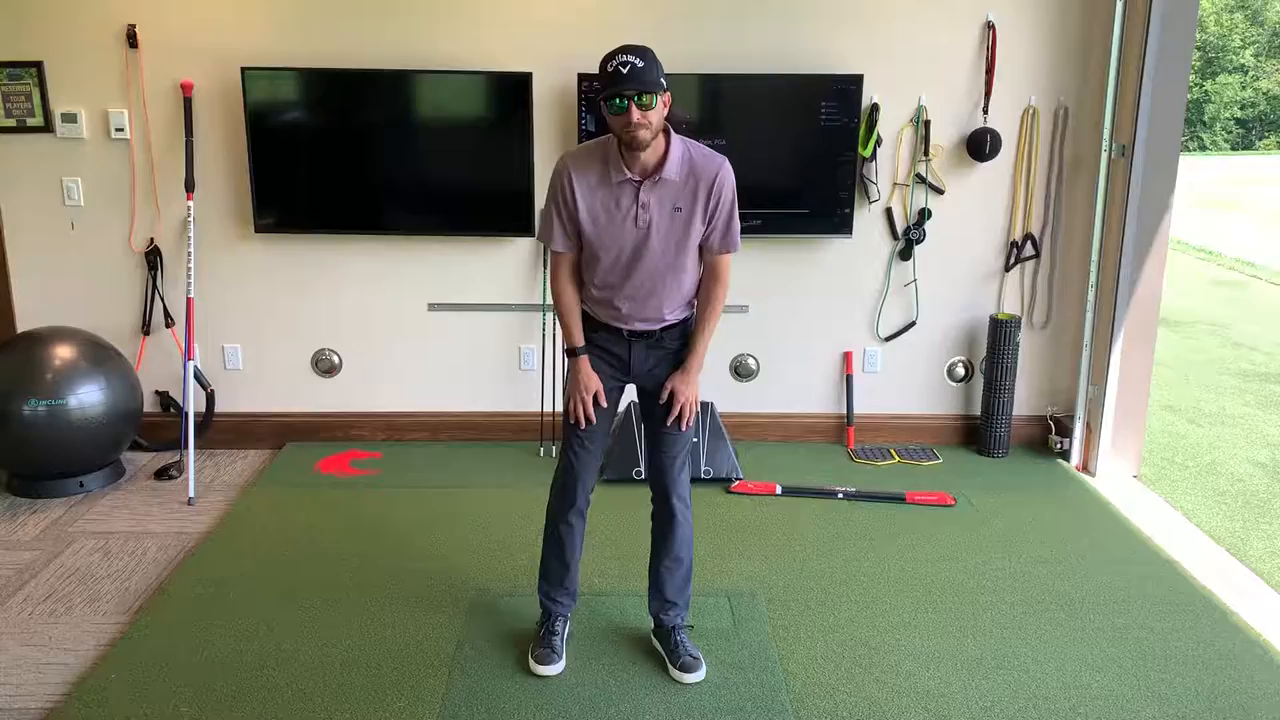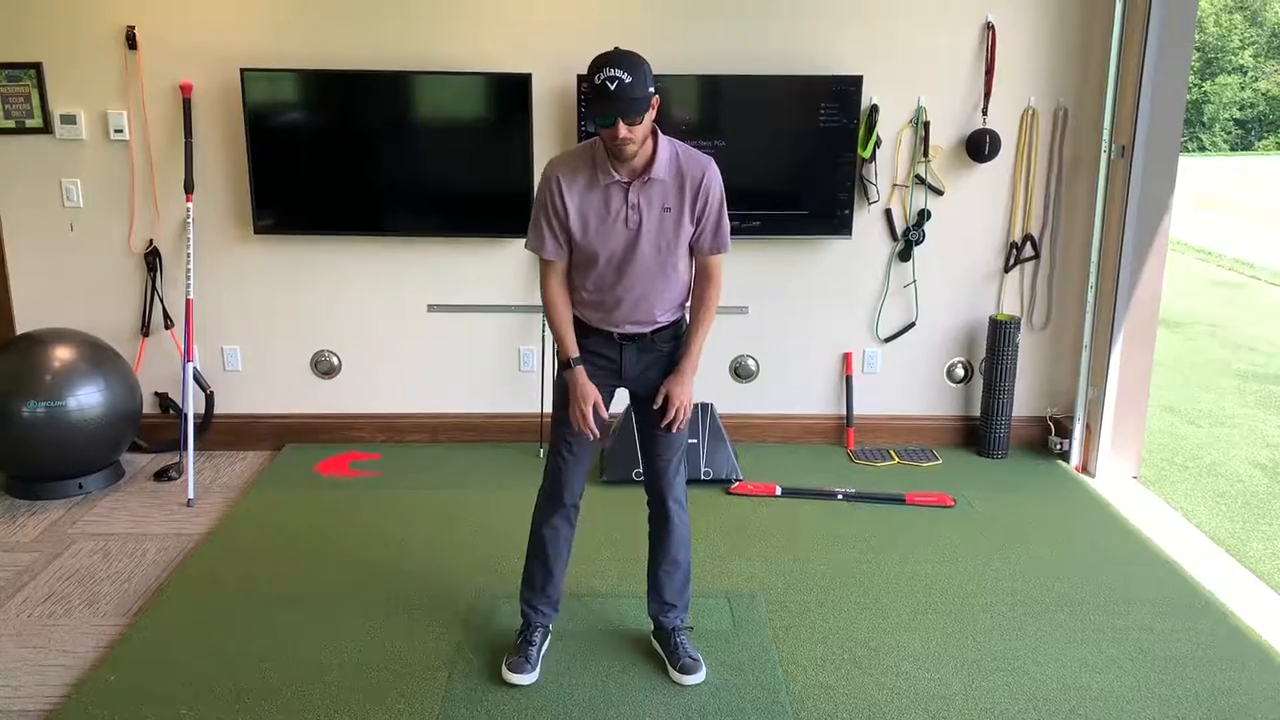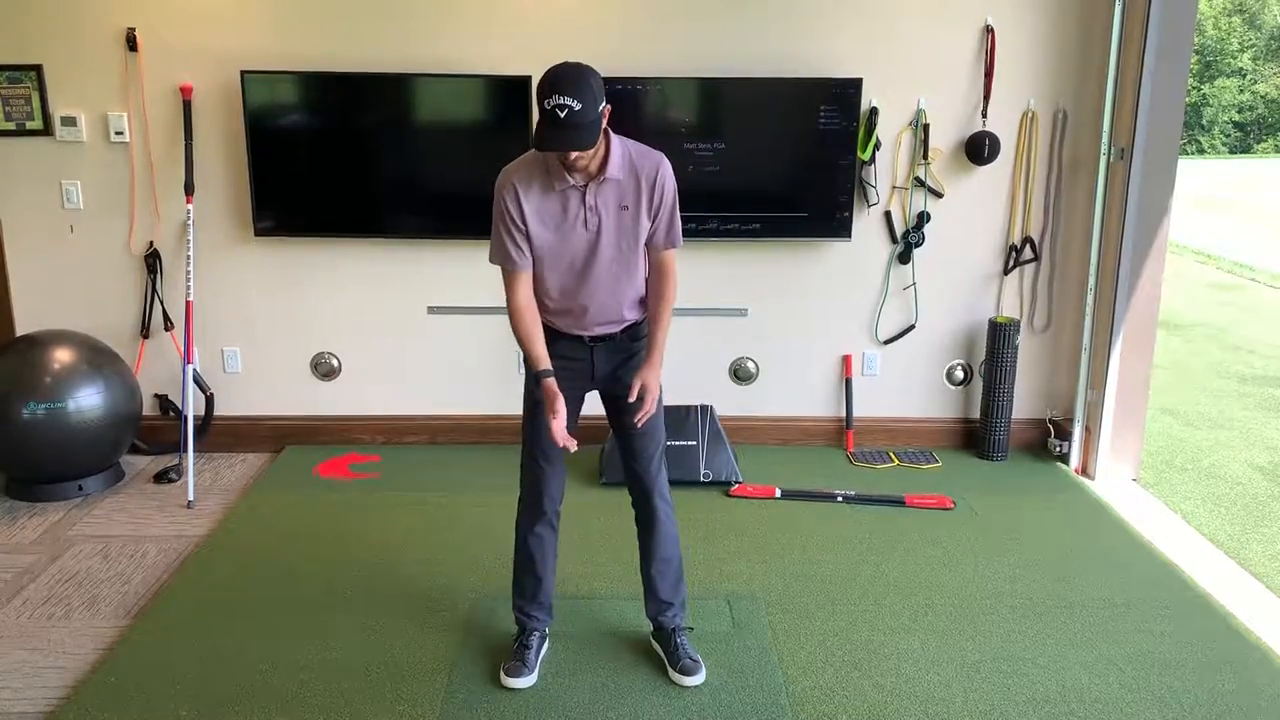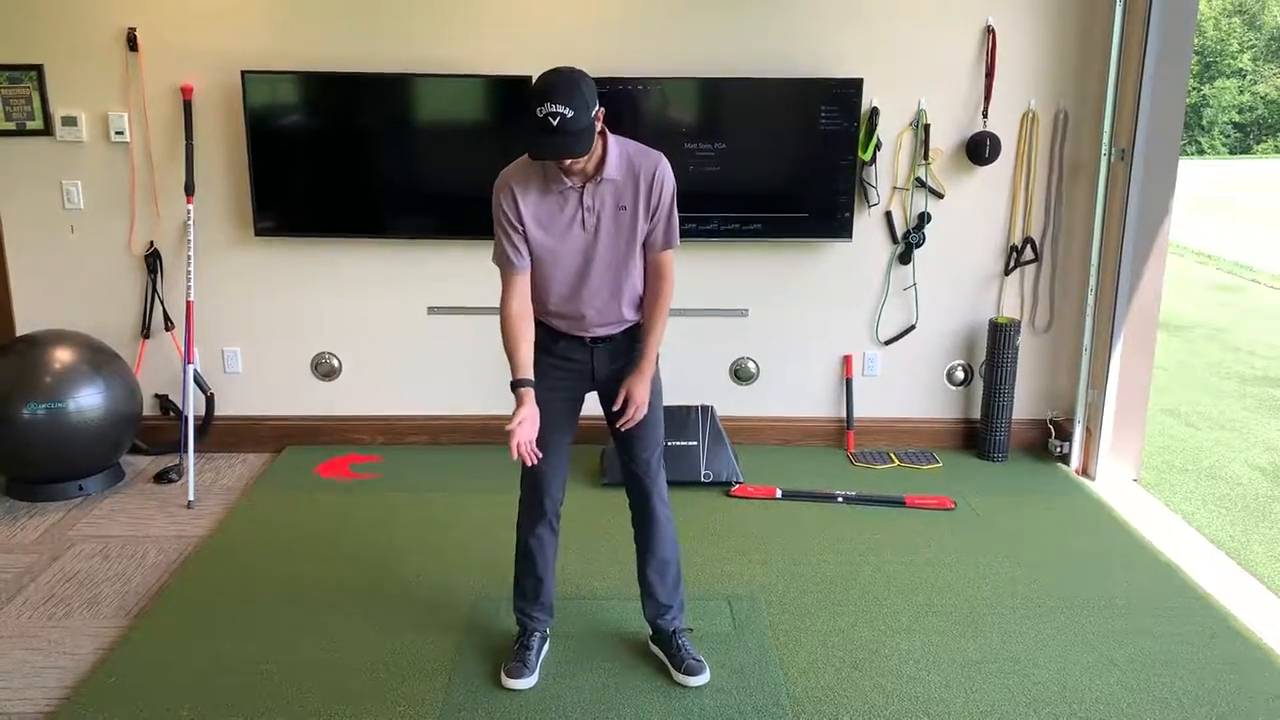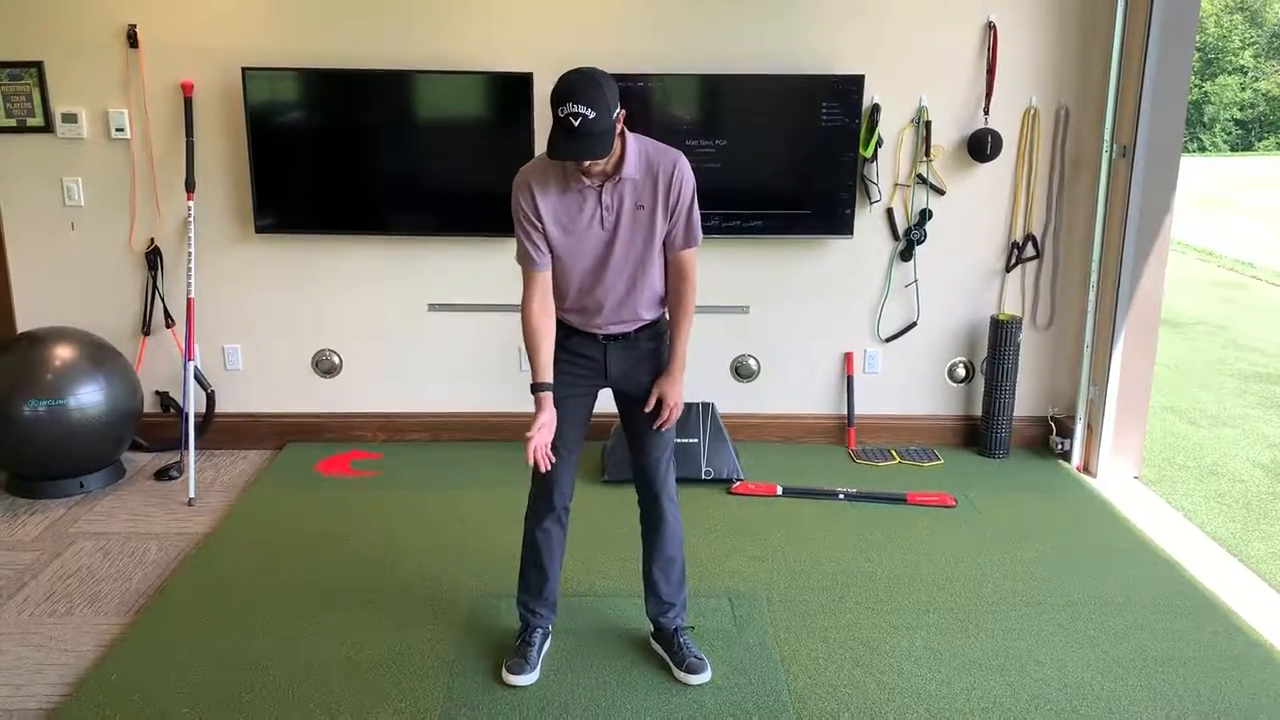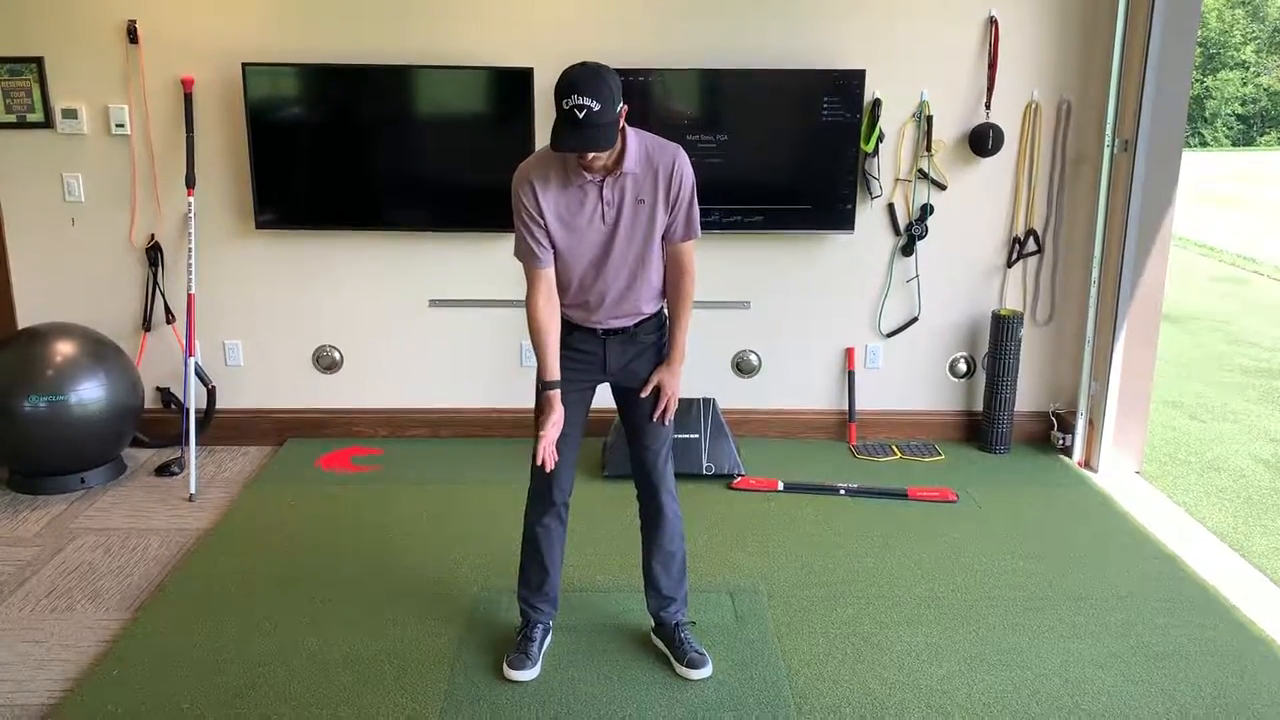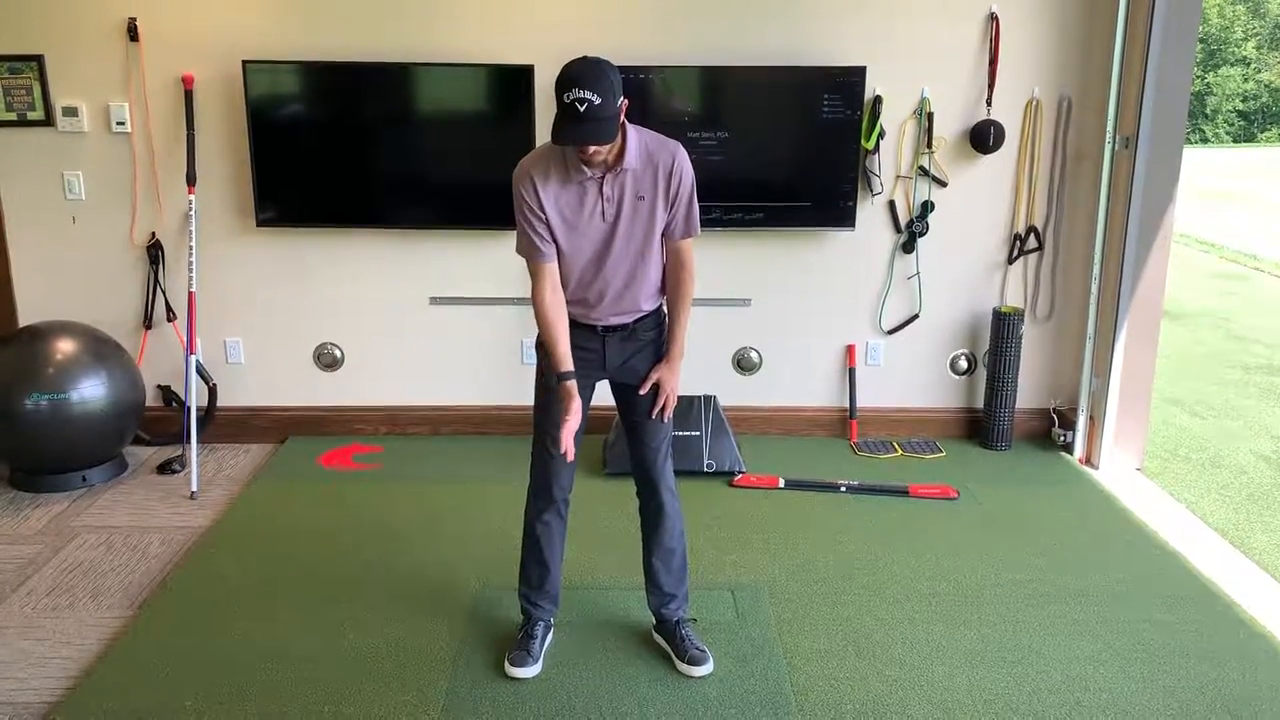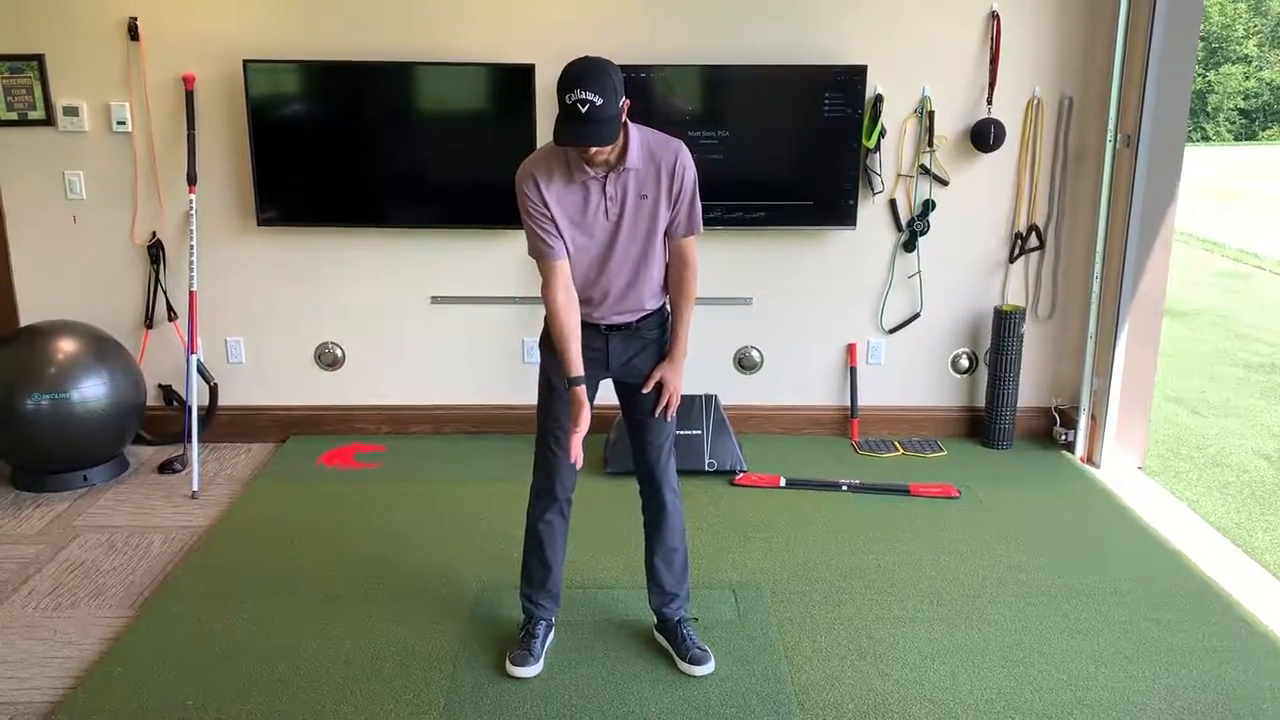
dt=0.3s
person 1, frame 1
left shoulder: (710, 173)
right shoulder: (574, 171)
left elbow: (717, 274)
right elbow: (563, 269)
left wrist: (692, 367)
right wrist: (578, 357)
left hip: (670, 344)
right hip: (599, 341)
left knee: (672, 492)
right knee: (572, 485)
left ankle: (669, 622)
right ankle: (554, 615)
person 1, frame 2
left shoulder: (698, 173)
right shoulder: (562, 175)
left elbow: (709, 275)
right elbow: (554, 275)
left wrist: (687, 370)
right wrist: (573, 368)
left hip: (662, 347)
right hip: (590, 345)
left knee: (667, 494)
right knee: (560, 491)
left ankle: (670, 625)
right ankle: (535, 623)
person 1, frame 3
left shoulder: (651, 170)
right shoulder: (516, 184)
left elbow: (663, 269)
right elbow: (520, 291)
left wrist: (653, 363)
right wrist: (548, 385)
left hip: (629, 344)
right hip: (556, 349)
left knee: (652, 490)
right knee: (539, 497)
left ankle: (668, 624)
right ankle: (532, 629)
person 1, frame 4
left shoulder: (650, 170)
right shoulder: (514, 186)
left elbow: (661, 274)
right elbow: (516, 293)
left wrist: (645, 369)
right wrist: (525, 394)
left hip: (627, 346)
right hip: (555, 350)
left knee: (650, 493)
right knee: (539, 500)
left ankle: (667, 627)
right ankle: (533, 630)
person 1, frame 5
left shoulder: (669, 170)
right shoulder: (532, 184)
left elbow: (682, 273)
right elbow: (538, 291)
left wrist: (676, 369)
right wrist: (543, 395)
left hip: (644, 344)
right hip: (570, 346)
left knee: (659, 491)
right knee: (549, 493)
left ankle: (668, 625)
right ankle: (534, 626)
person 1, frame 6
left shoulder: (669, 164)
right shoulder: (533, 179)
left elbow: (681, 265)
right elbow: (541, 287)
left wrist: (675, 360)
right wrist: (552, 392)
left hip: (643, 339)
right hip: (570, 340)
left knee: (658, 486)
right knee: (548, 489)
left ankle: (670, 620)
right ankle: (536, 621)
person 1, frame 7
left shoulder: (668, 161)
right shoulder: (533, 176)
left elbow: (680, 262)
right elbow: (546, 284)
left wrist: (674, 357)
right wrist: (568, 385)
left hip: (642, 336)
right hip: (568, 337)
left knee: (657, 483)
right knee: (548, 487)
left ankle: (670, 617)
right ankle: (537, 620)
person 1, frame 8
left shoulder: (671, 160)
right shoulder: (537, 176)
left elbow: (683, 260)
right elbow: (558, 284)
left wrist: (677, 355)
right wrist: (576, 386)
left hip: (646, 334)
right hip: (572, 336)
left knee: (660, 481)
right knee: (552, 484)
left ankle: (672, 616)
right ankle: (538, 618)
